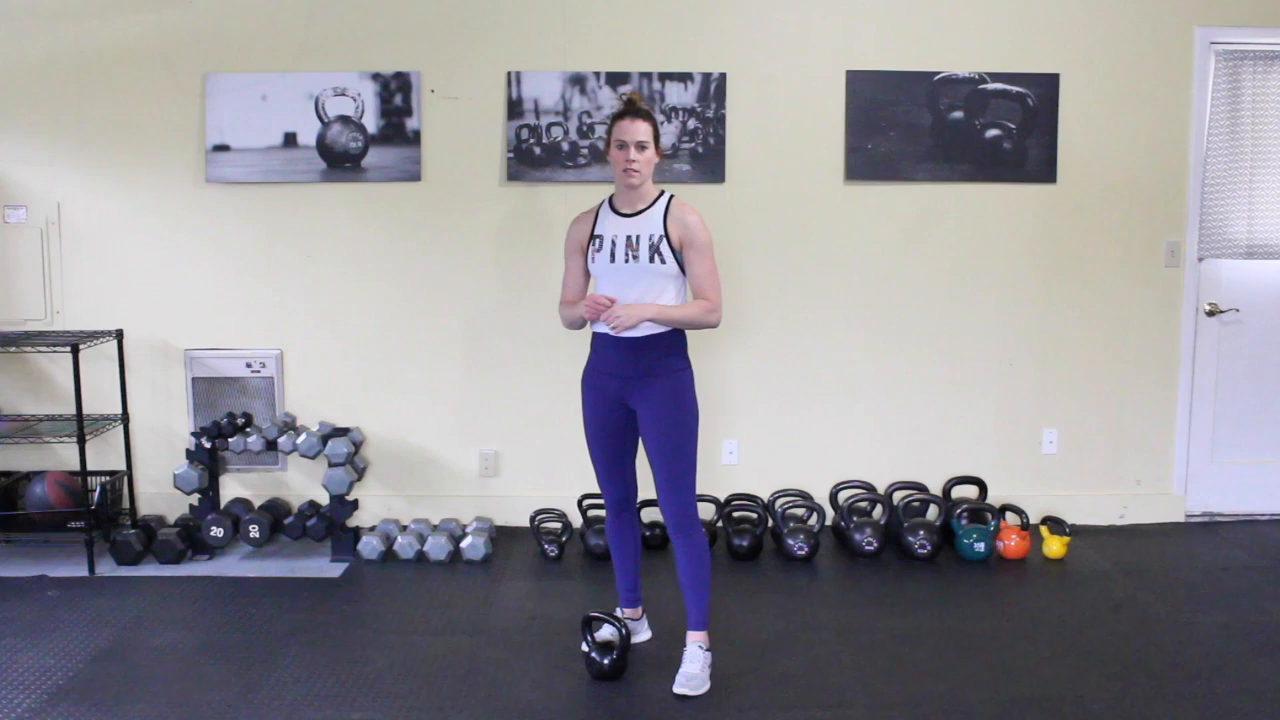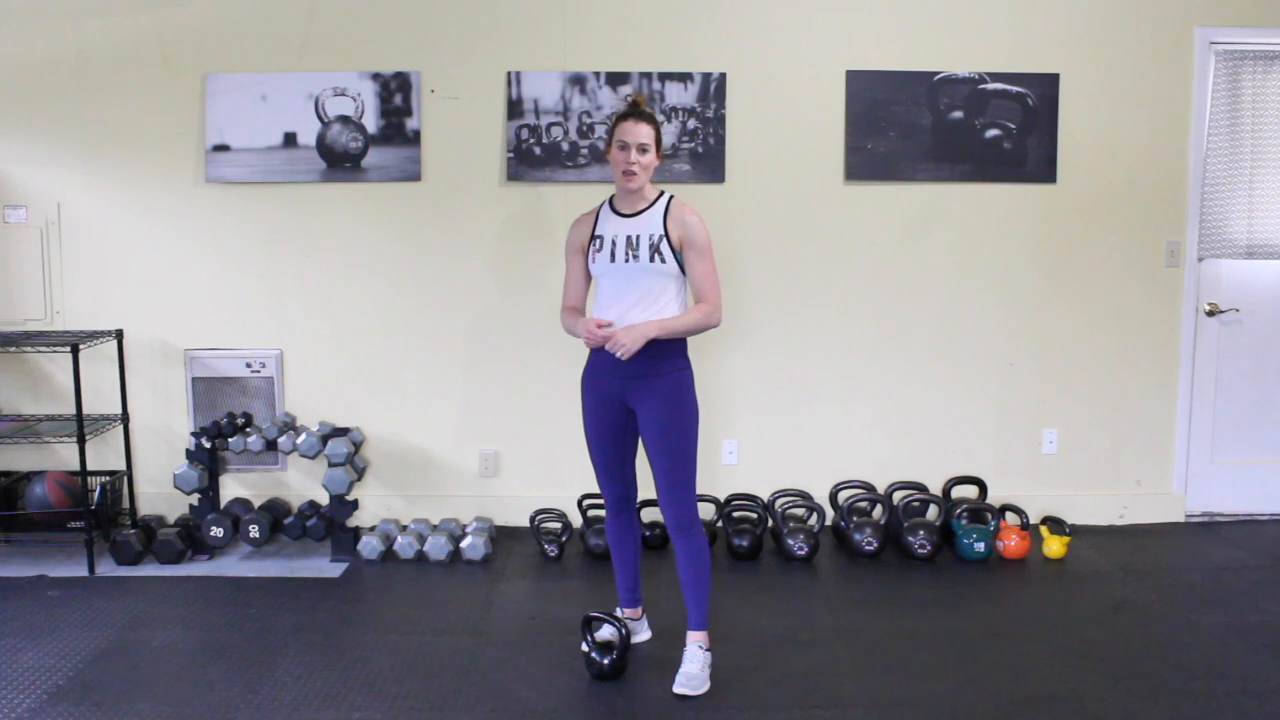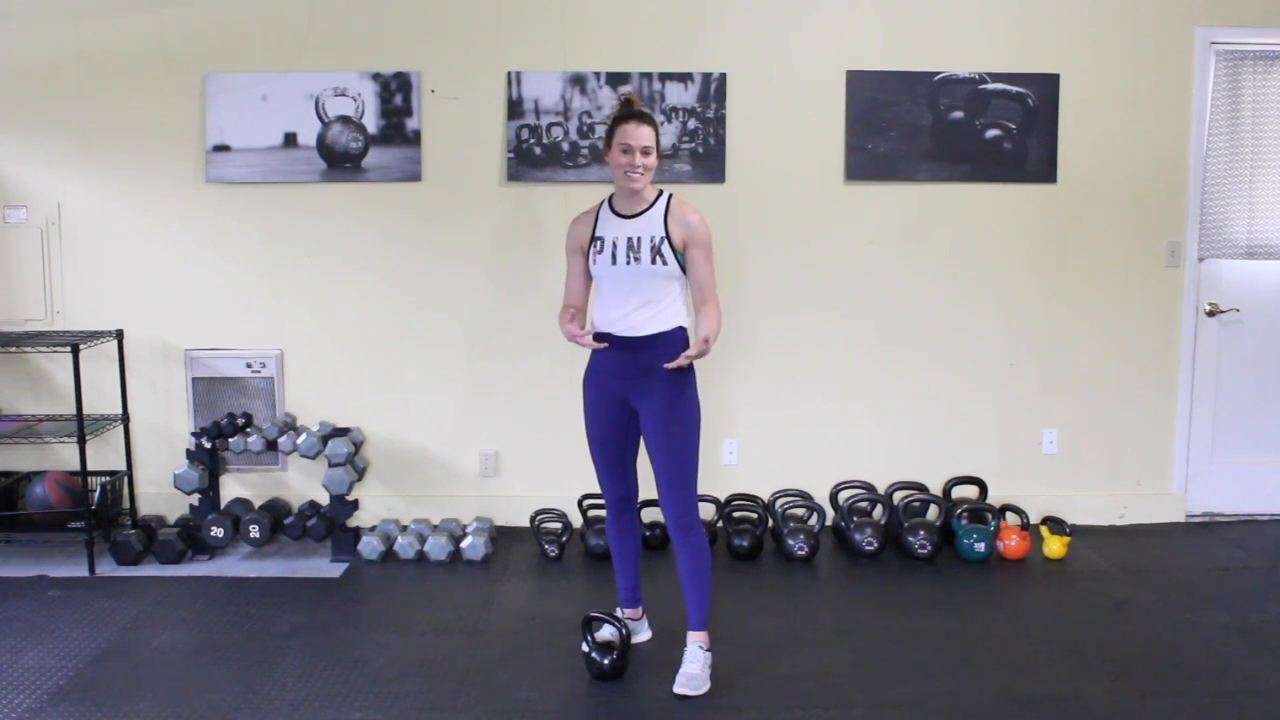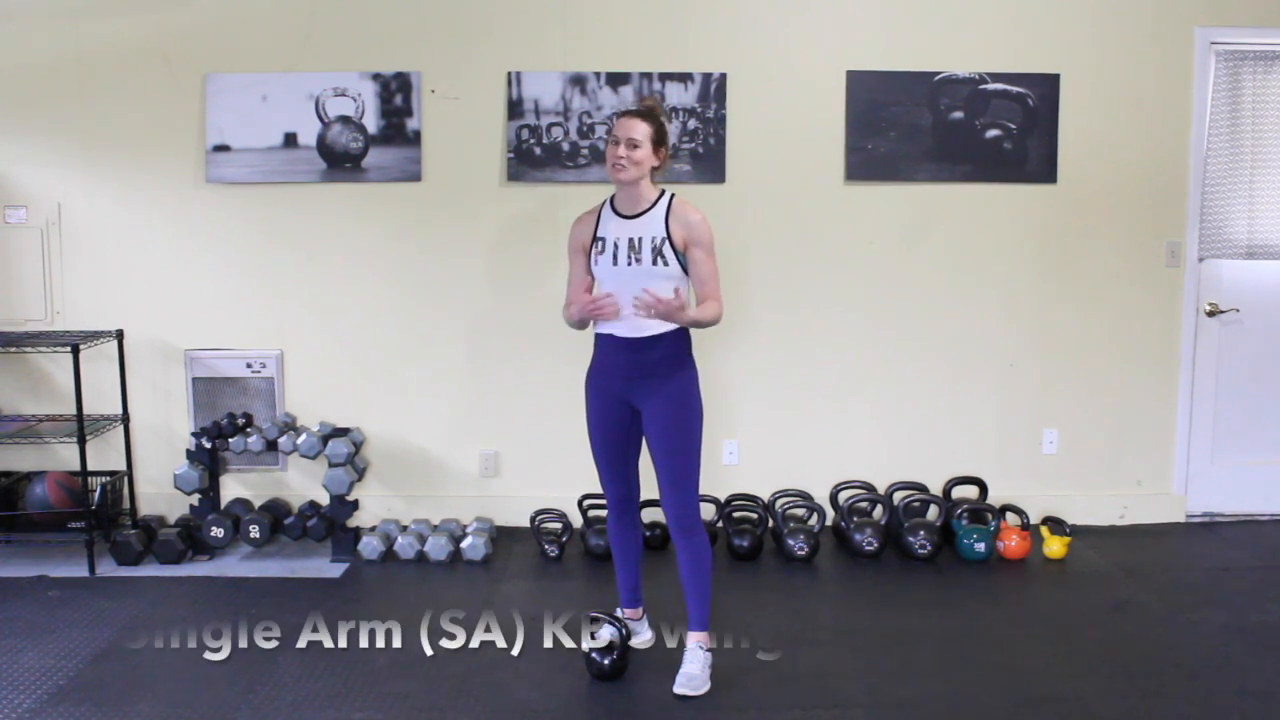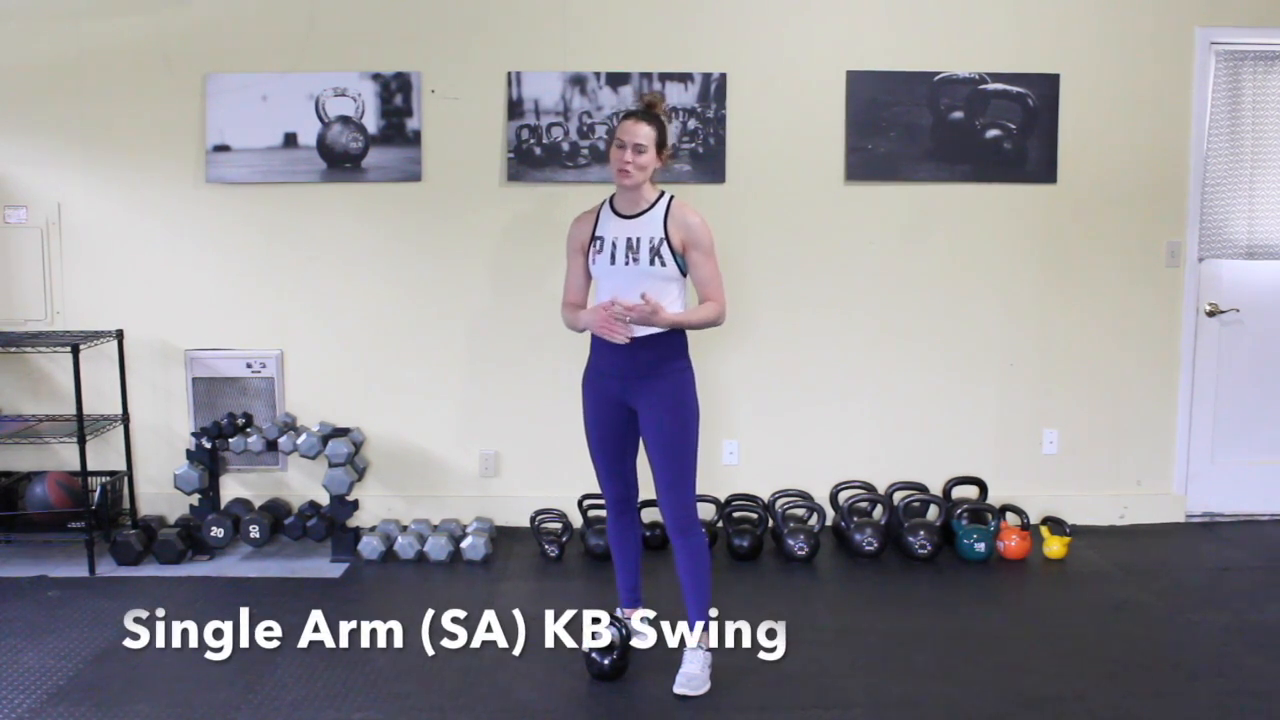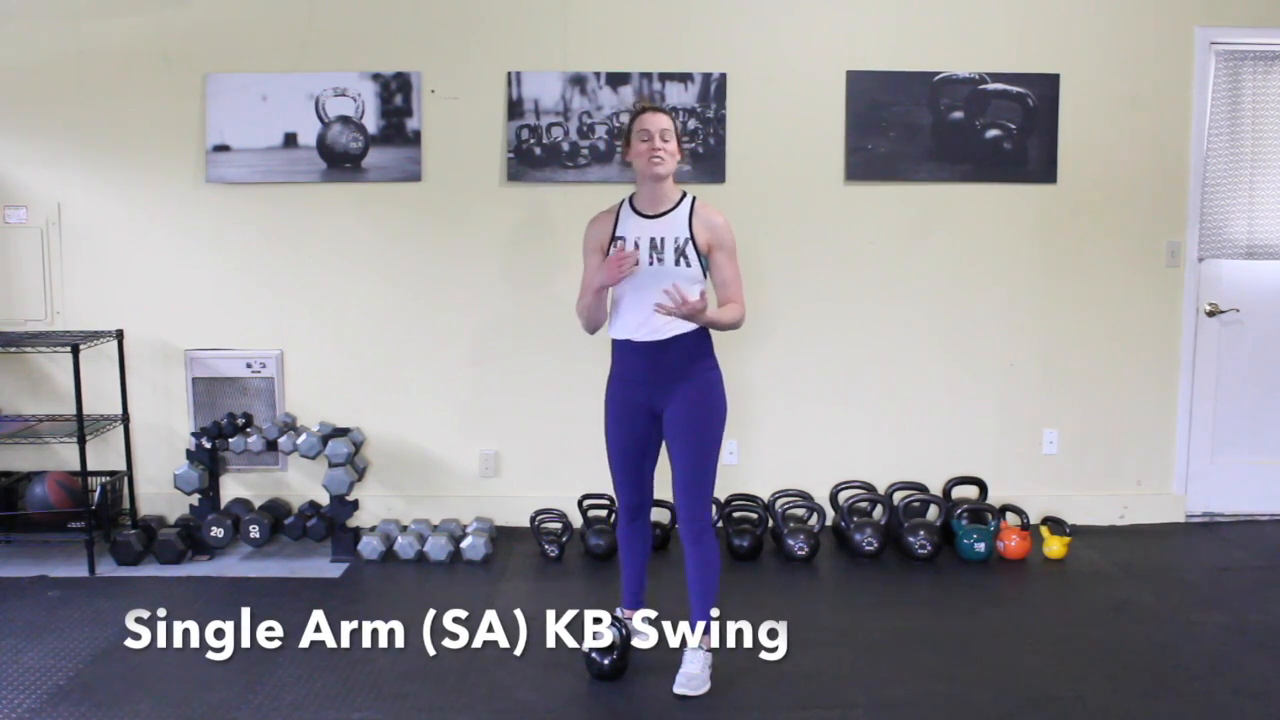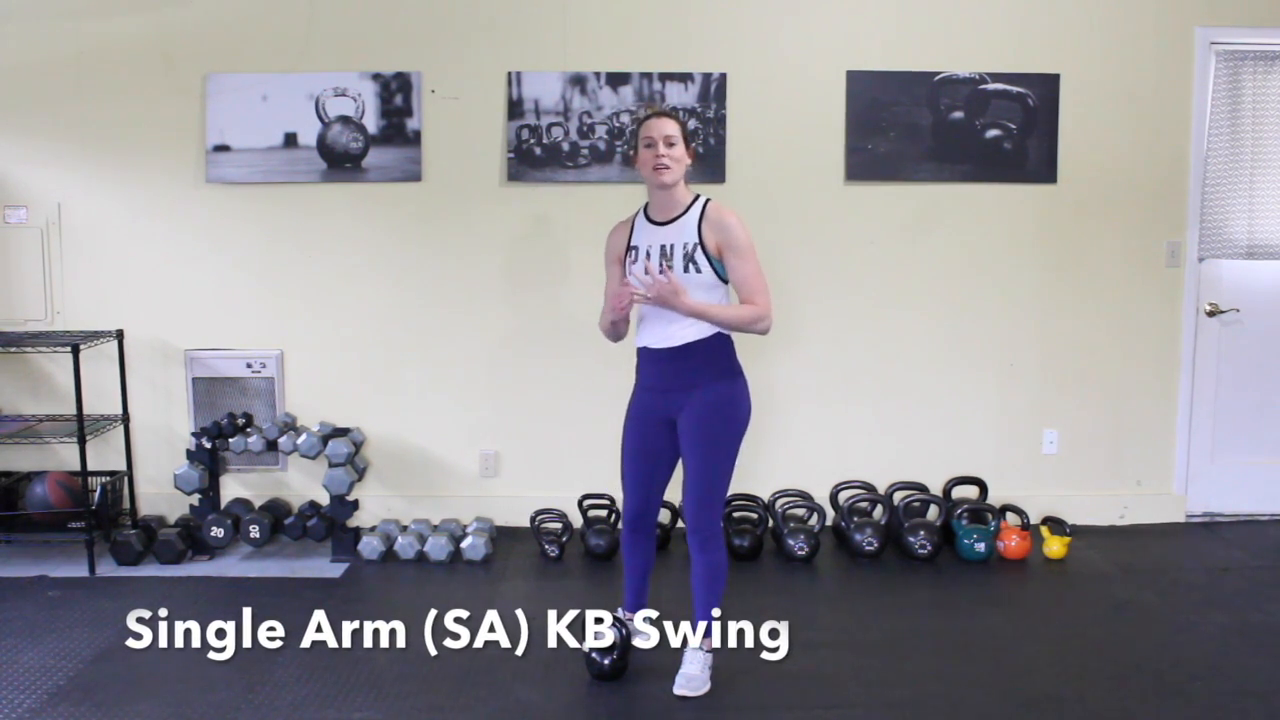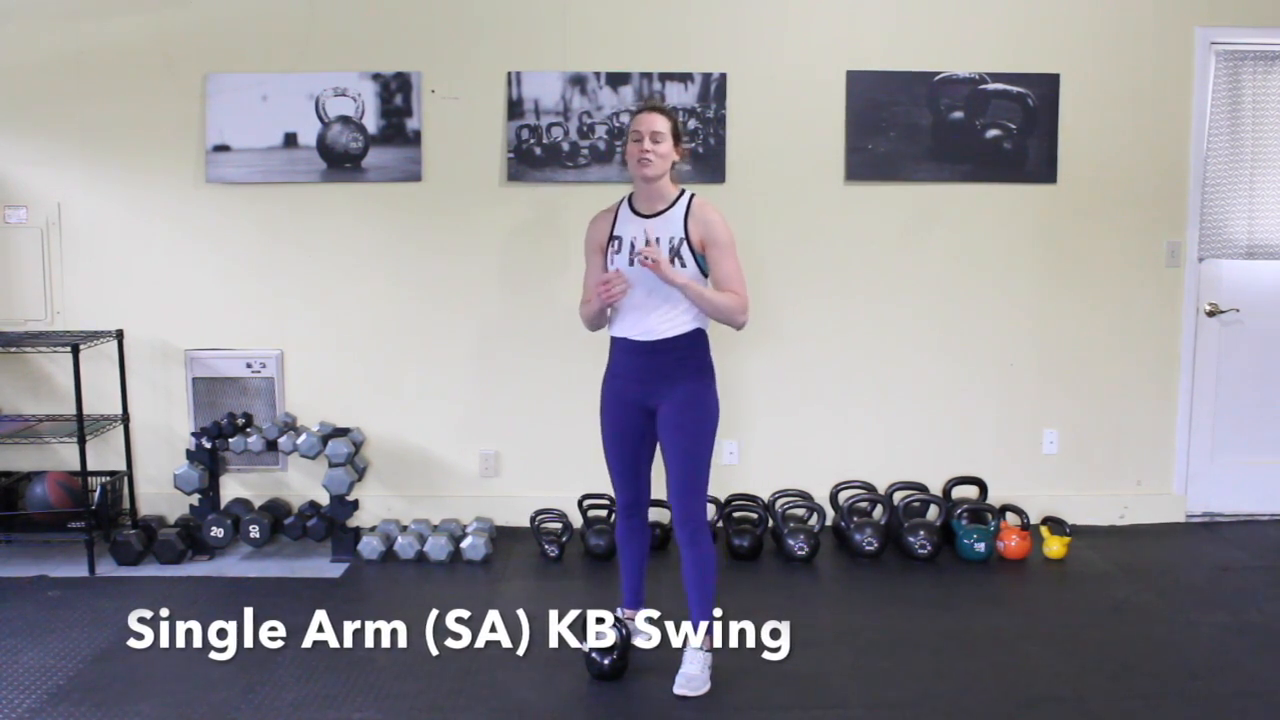
dt=0.7s
person 1, frame 1
left shoulder: (682, 219)
right shoulder: (586, 225)
left elbow: (711, 310)
right elbow: (567, 312)
left wrist: (646, 310)
right wrist: (586, 308)
left hip: (664, 372)
right hip: (604, 371)
left knee: (679, 509)
right knee: (617, 502)
left ankle: (698, 643)
right ankle: (631, 615)
person 1, frame 2
left shoulder: (682, 219)
right shoulder: (586, 226)
left elbow: (710, 311)
right elbow: (569, 310)
left wrist: (647, 328)
right wrist: (584, 327)
left hip: (663, 373)
right hip: (603, 375)
left knee: (679, 510)
right knee: (617, 502)
left ankle: (697, 643)
right ankle: (631, 616)
person 1, frame 3
left shoulder: (684, 219)
right shoulder: (586, 226)
left elbow: (707, 302)
right elbow: (574, 305)
left wrist: (705, 340)
right wrist: (572, 328)
left hip: (666, 369)
right hip: (605, 371)
left knee: (681, 509)
right knee: (618, 502)
left ankle: (699, 642)
right ankle: (631, 615)
person 1, frame 4
left shoulder: (686, 218)
right shoulder: (587, 225)
left elbow: (713, 306)
right elbow: (571, 309)
left wrist: (681, 313)
right wrist: (583, 311)
left hip: (669, 371)
right hip: (607, 371)
left knee: (682, 510)
right knee: (620, 503)
left ankle: (698, 643)
right ankle: (632, 617)
person 1, frame 5
left shoulder: (684, 221)
right shoulder: (586, 225)
left elbow: (715, 309)
right elbow: (569, 307)
left wrist: (662, 316)
right wrist: (588, 320)
left hip: (665, 374)
right hip: (604, 375)
left knee: (678, 511)
right knee: (618, 502)
left ankle: (699, 643)
right ankle: (629, 615)
person 1, frame 6
left shoulder: (707, 221)
right shoulder: (604, 225)
left elbow: (736, 309)
right elbow: (589, 322)
left wrist: (702, 313)
right wrist: (600, 283)
left hip: (692, 377)
right hip: (628, 378)
left knee: (694, 514)
right knee: (632, 505)
left ankle: (700, 644)
right ankle: (630, 616)
person 1, frame 7
left shoulder: (719, 222)
right shoulder: (623, 235)
left elbow: (760, 317)
right elbow: (614, 331)
left wrist: (683, 301)
right wrist: (616, 313)
left hip: (713, 384)
right hip: (651, 384)
left knee: (702, 519)
right knee: (636, 511)
left ankle: (701, 647)
right ankle: (631, 620)
person 1, frame 8
left shoulder: (703, 217)
right shoulder: (604, 223)
left elbow: (738, 312)
right elbow: (589, 319)
left wrist: (674, 276)
right wrist: (600, 301)
left hip: (686, 374)
right hip: (624, 375)
left knee: (688, 512)
right knee: (629, 504)
left ankle: (700, 646)
right ankle: (631, 616)
